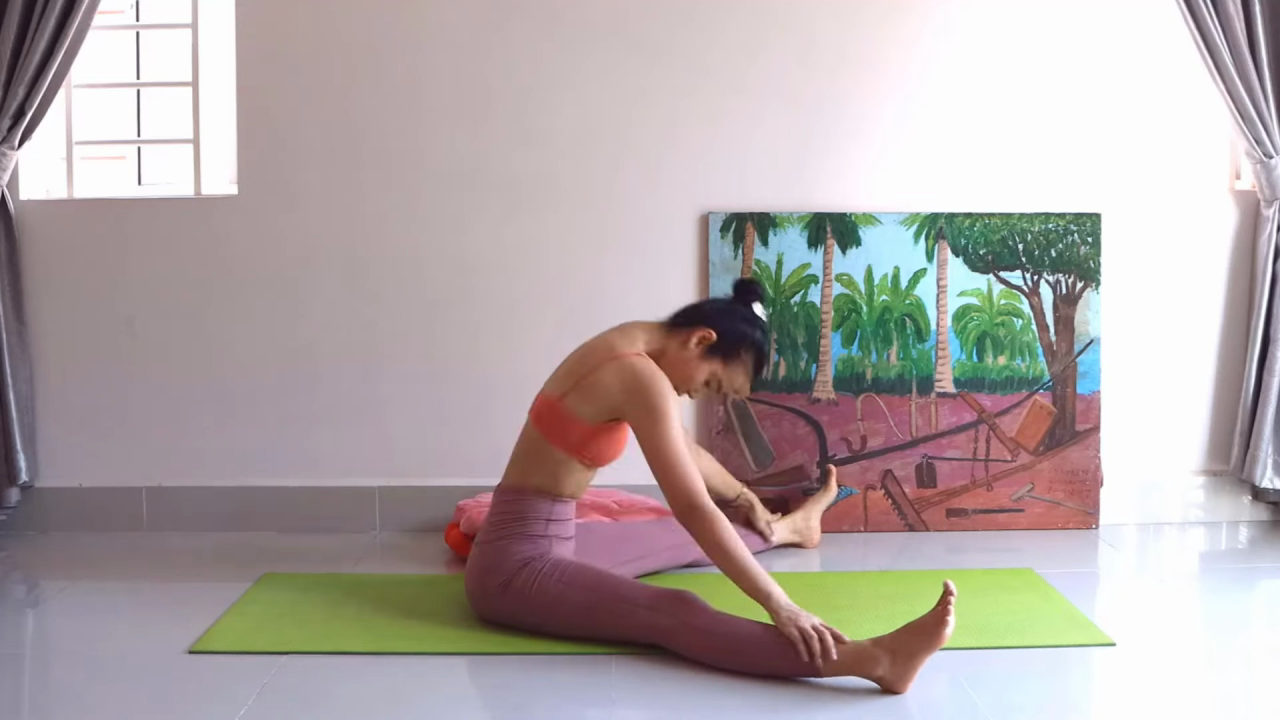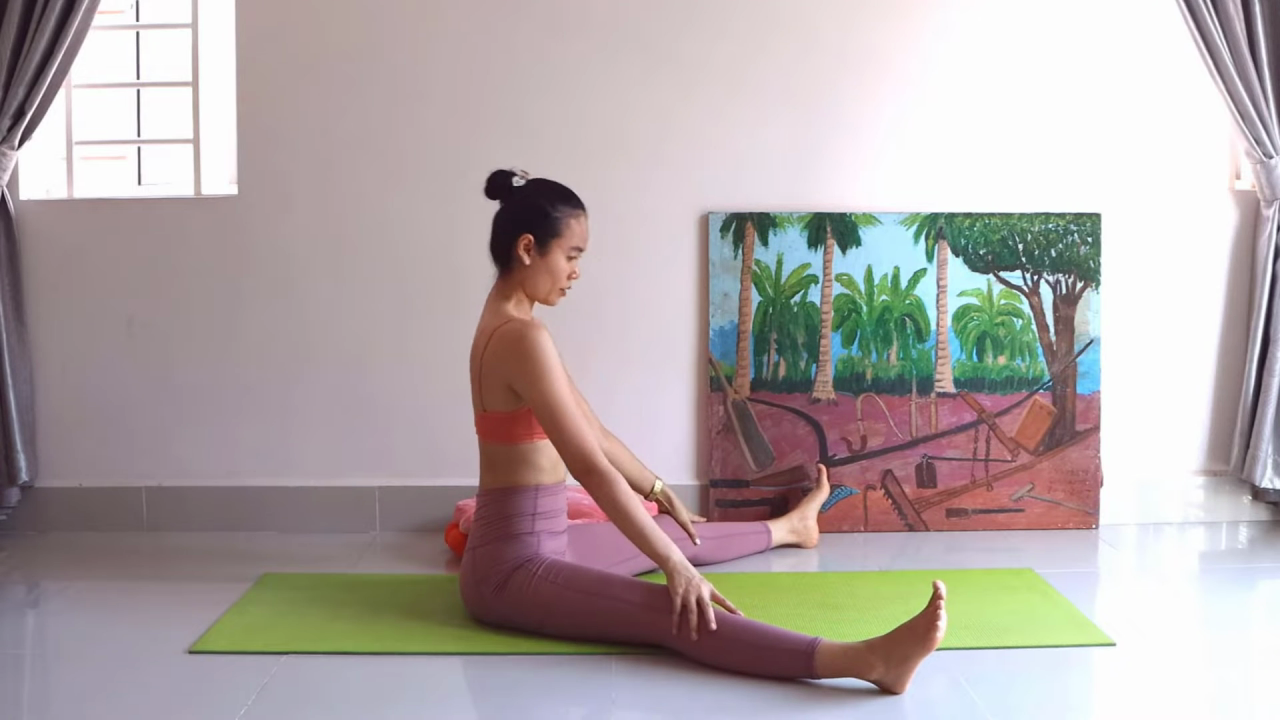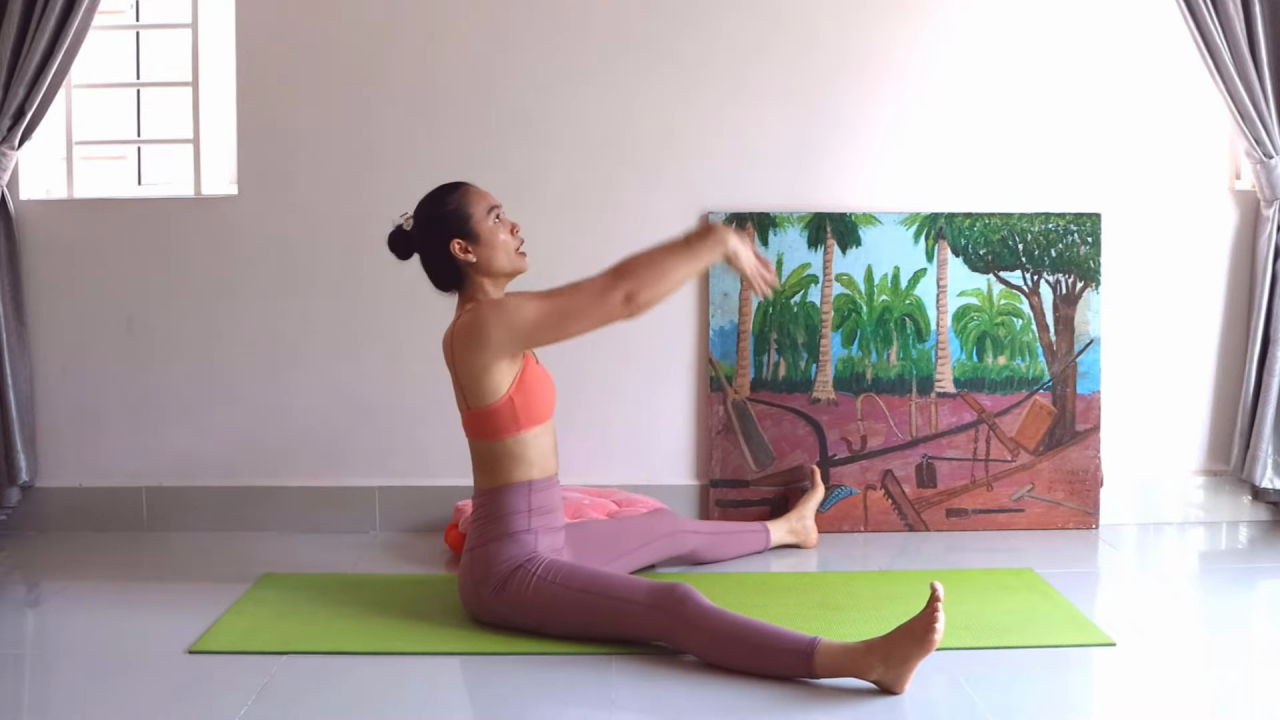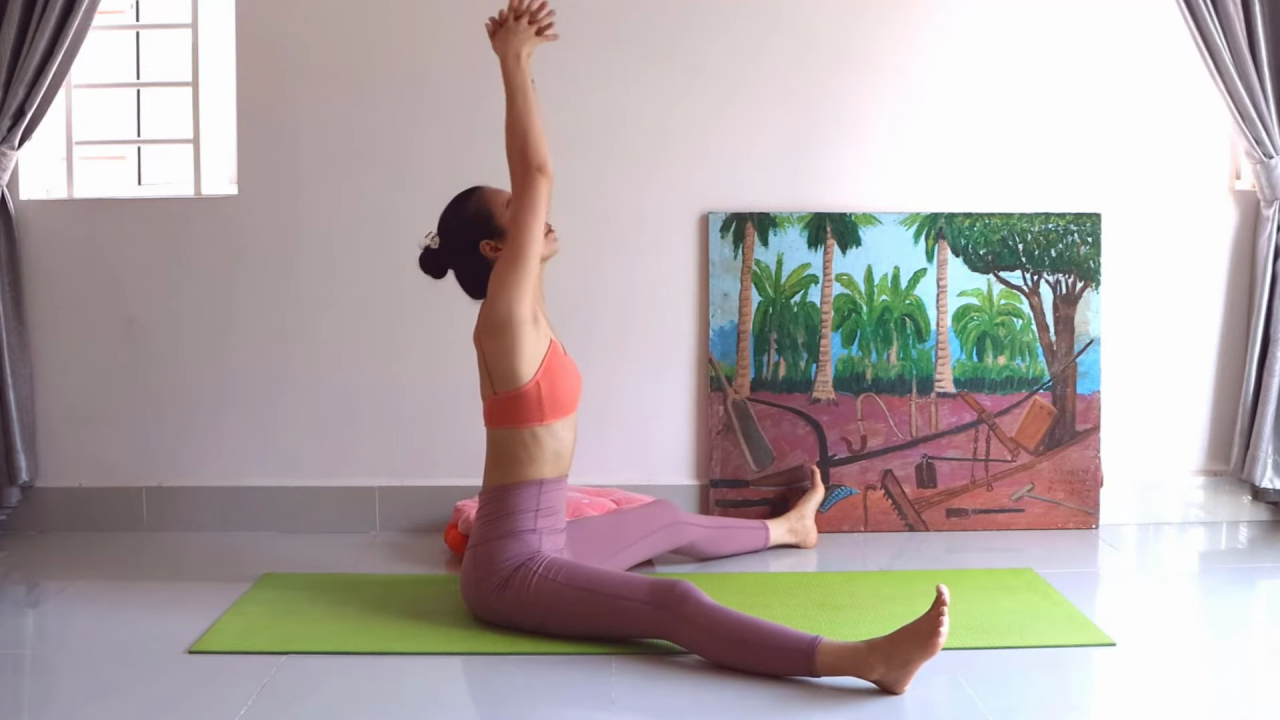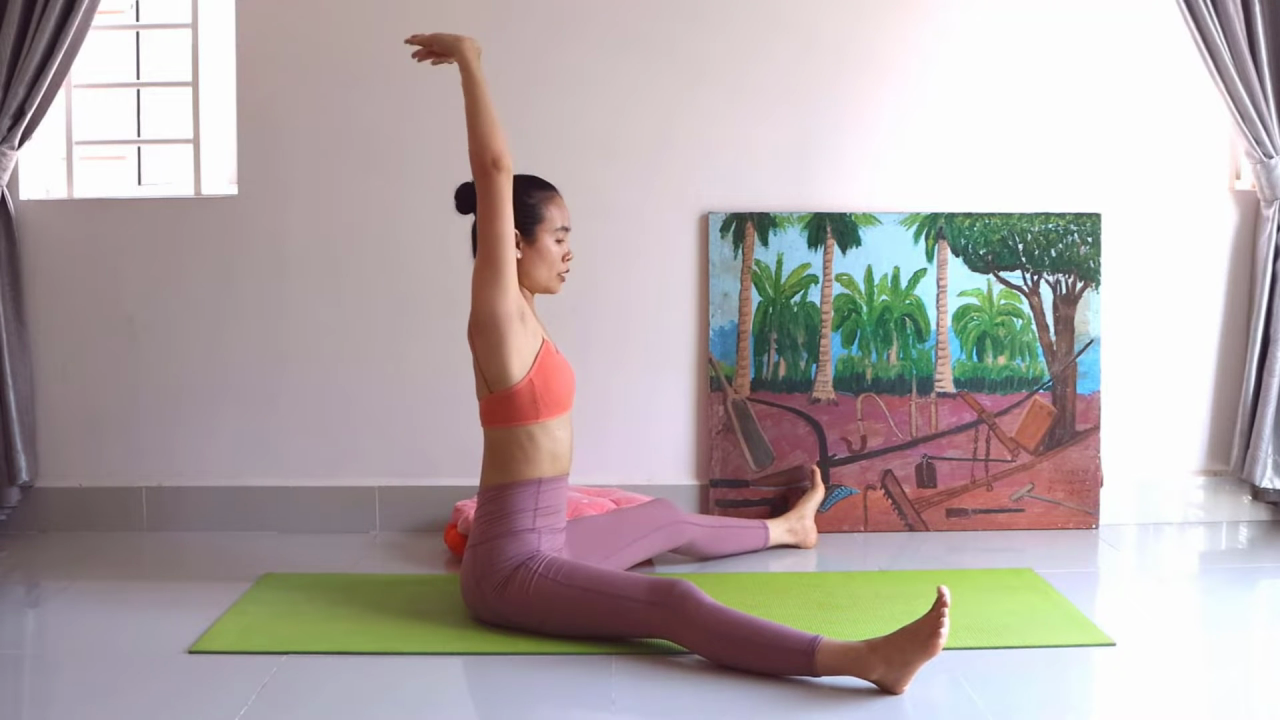
dt=1s
person 1, frame 1
left shoulder: (633, 346)
right shoulder: (642, 379)
left elbow: (682, 449)
right elbow: (696, 510)
left wrist: (745, 500)
right wrist: (780, 606)
left hip: (548, 541)
right hip: (516, 565)
left knee: (675, 537)
right knee: (674, 614)
left ankle: (789, 527)
right ankle: (869, 658)
person 1, frame 2
left shoulder: (511, 323)
right shoulder: (522, 338)
left elbow: (593, 433)
right elbow: (590, 467)
left wrist: (662, 494)
right wrist: (675, 566)
left hip: (540, 540)
right hip: (511, 567)
left knee: (676, 533)
right knee: (675, 613)
left ankle: (788, 527)
right ankle: (868, 660)
person 1, frame 3
left shoulder: (499, 317)
right shoulder: (485, 326)
left elbow: (611, 285)
right elbow: (623, 296)
left wrist: (701, 243)
right wrist: (713, 242)
left hip: (541, 541)
right hip: (509, 566)
left knee: (664, 529)
right knee: (673, 607)
left ankle: (784, 528)
right ankle: (867, 660)
person 1, frame 4
left shoulder: (521, 314)
right shoulder: (506, 314)
left elbow: (531, 175)
right elbow: (536, 173)
left wrist: (518, 62)
right wrist: (513, 63)
left hip: (540, 540)
right hip: (511, 566)
left knee: (665, 520)
right knee: (675, 605)
left ankle: (784, 528)
right ankle: (866, 659)
person 1, frame 5
left shoulder: (516, 313)
right shoulder: (498, 313)
left elbow: (496, 172)
right elbow: (495, 172)
left wrist: (468, 64)
right wrist: (468, 61)
left hip: (541, 539)
right hip: (509, 565)
left knee: (663, 520)
right knee: (674, 604)
left ankle: (782, 528)
right ankle: (867, 659)
